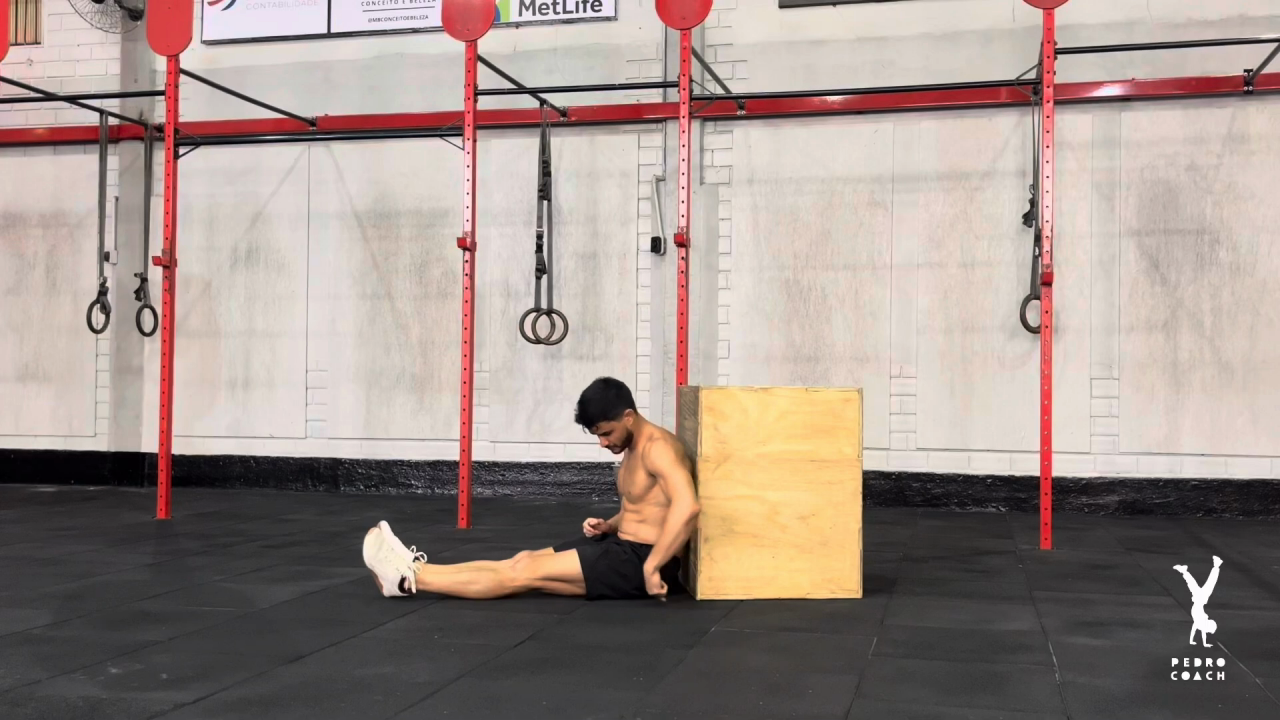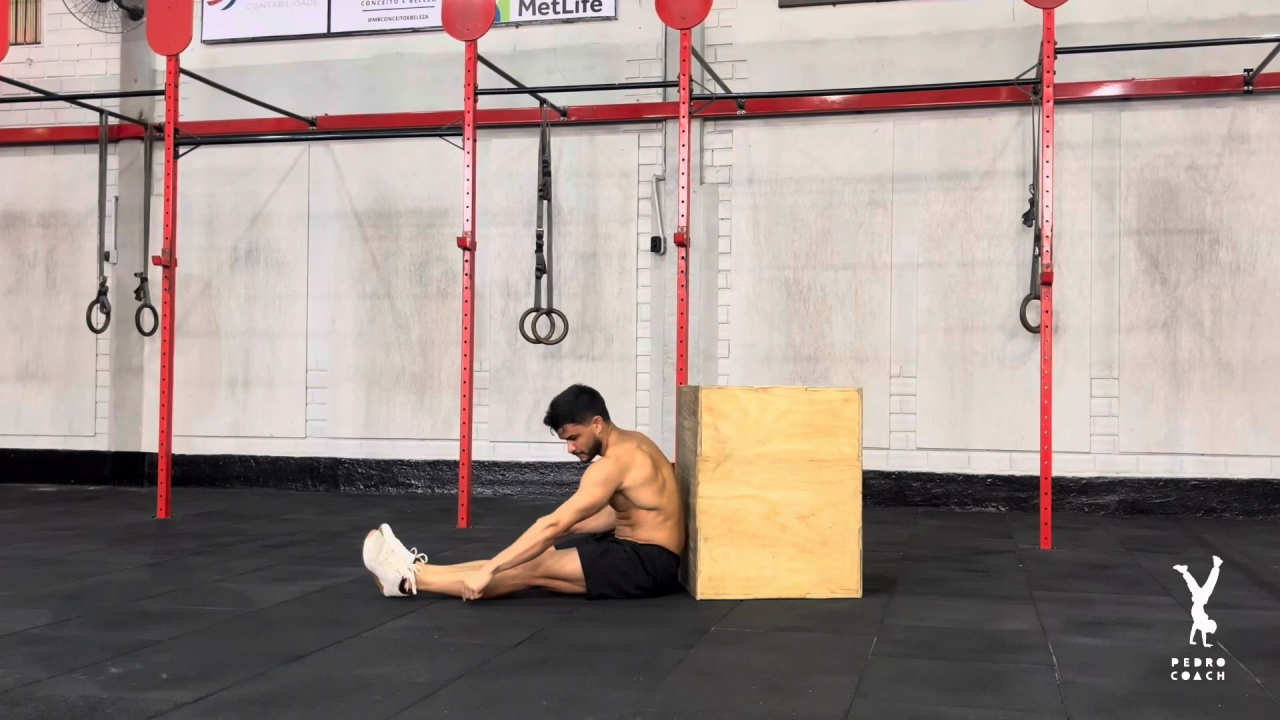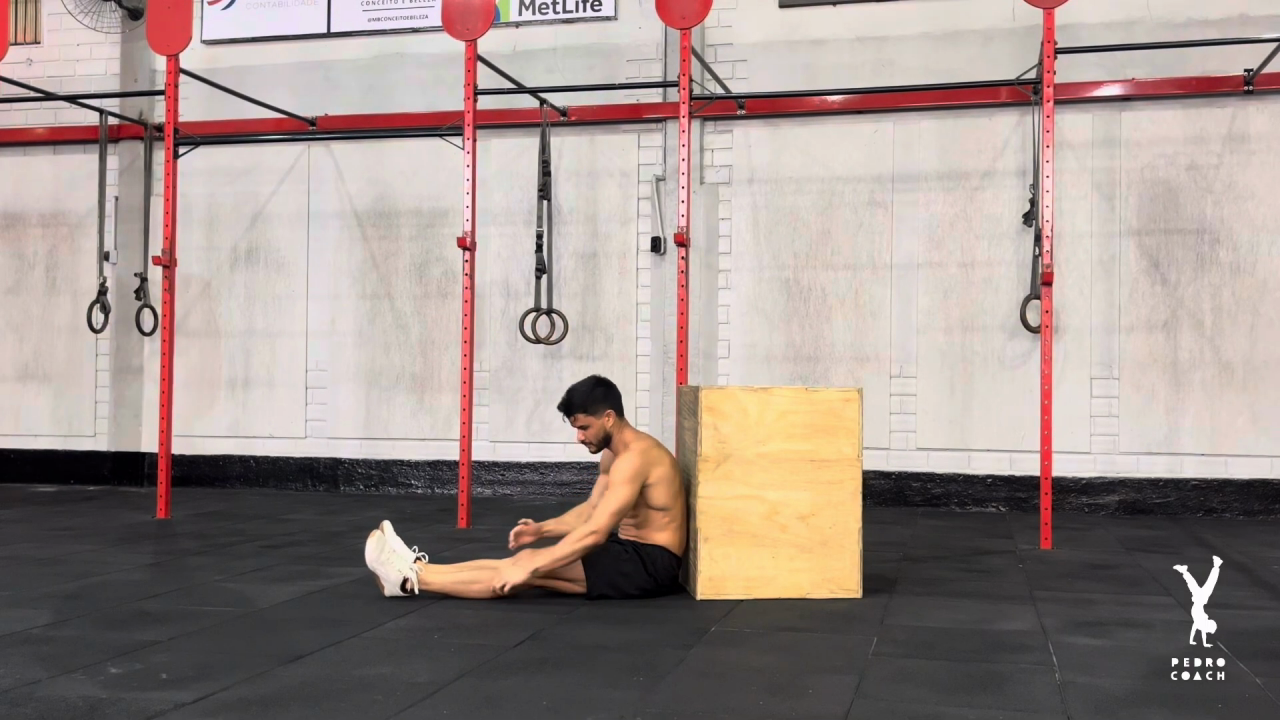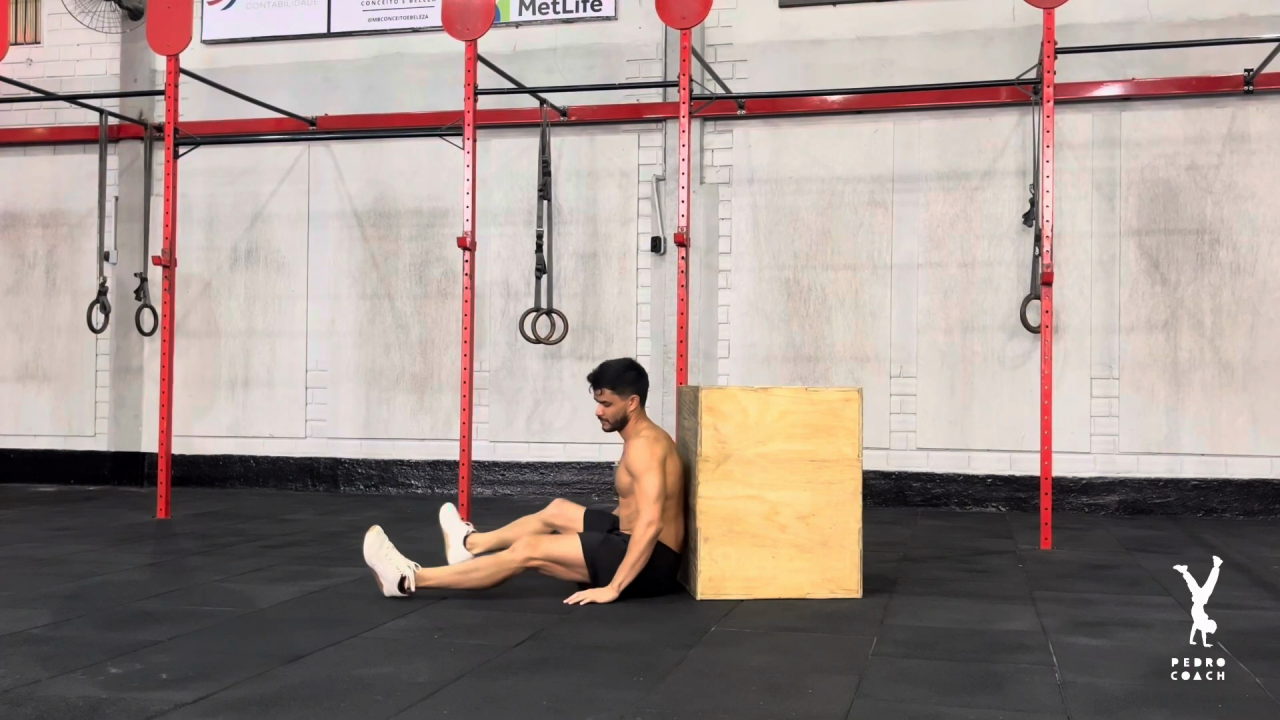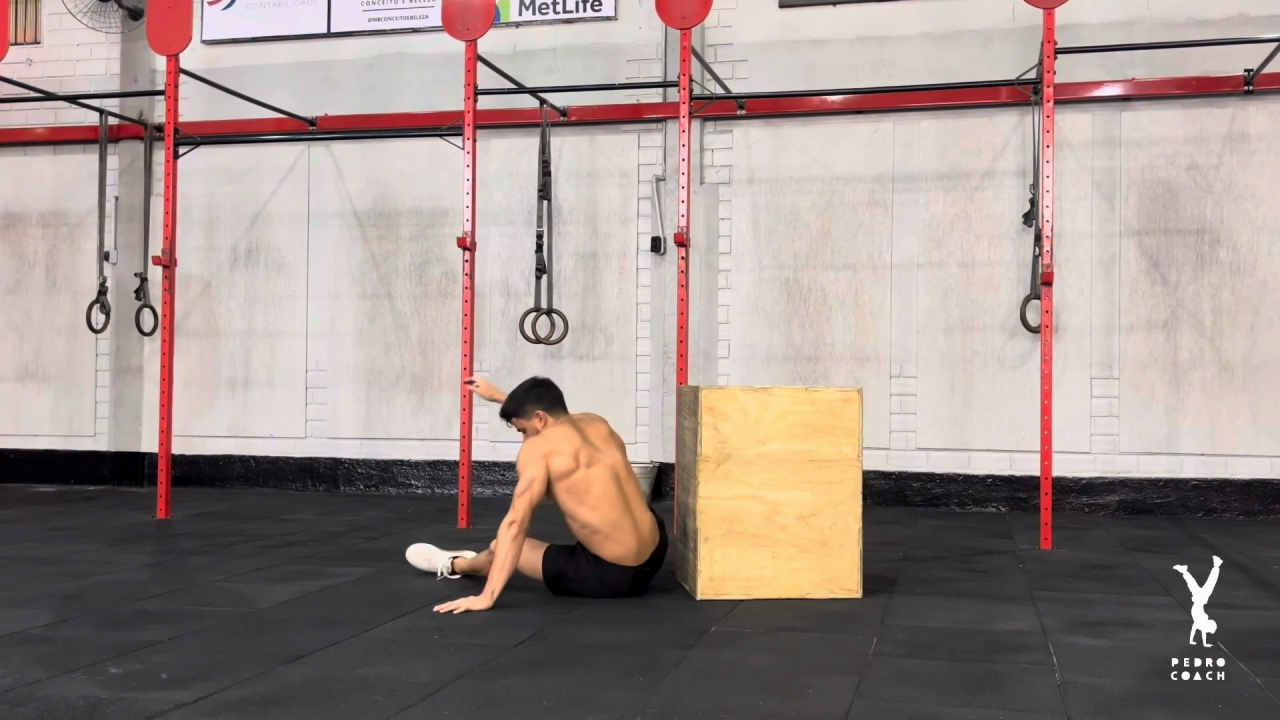
dt=1s
person 1, frame 1
left shoulder: (657, 448)
right shoulder: (635, 448)
left elbow: (688, 509)
left wrist: (652, 568)
right wrist: (608, 526)
left hip: (640, 558)
right hip: (627, 546)
left knee: (526, 572)
right knee: (523, 559)
left ankle: (408, 578)
right ankle: (415, 569)
person 1, frame 2
left shoulder: (615, 461)
right shoulder: (629, 444)
left elbow: (553, 525)
left wrist: (489, 570)
right wrist: (566, 527)
left hip: (649, 563)
right hip: (632, 548)
left knee: (531, 570)
right knee: (523, 559)
left ankle: (409, 578)
right ankle: (416, 569)
person 1, frame 3
left shoulder: (635, 457)
right shoulder: (613, 455)
left elbow: (594, 533)
right elbow: (590, 513)
left wrist: (529, 571)
right wrist: (544, 528)
left hip: (652, 564)
right hip: (628, 550)
left knee: (527, 565)
right knee: (526, 558)
left ankle: (410, 580)
right ankle: (417, 568)
person 1, frame 4
left shoulder: (644, 446)
right shoulder: (648, 439)
left elbow: (651, 524)
left wrist: (614, 588)
left hip: (650, 564)
right hip: (653, 559)
left knee: (527, 553)
right knee: (558, 511)
left ankle: (408, 580)
right ankle: (470, 544)
person 1, frame 5
left shoulder: (538, 448)
right shoulder: (597, 425)
left elbow: (514, 526)
left wrist: (487, 596)
right wrist: (501, 396)
left hip: (616, 576)
left knee: (499, 548)
left ankle: (454, 565)
